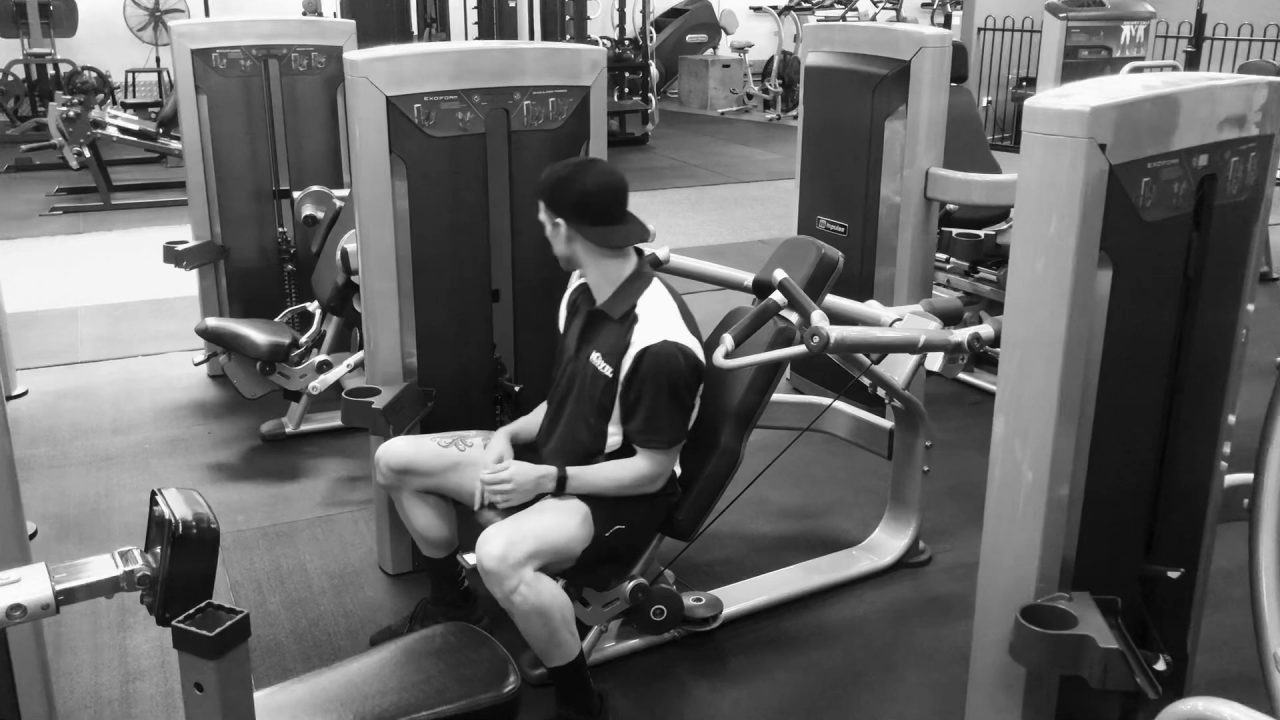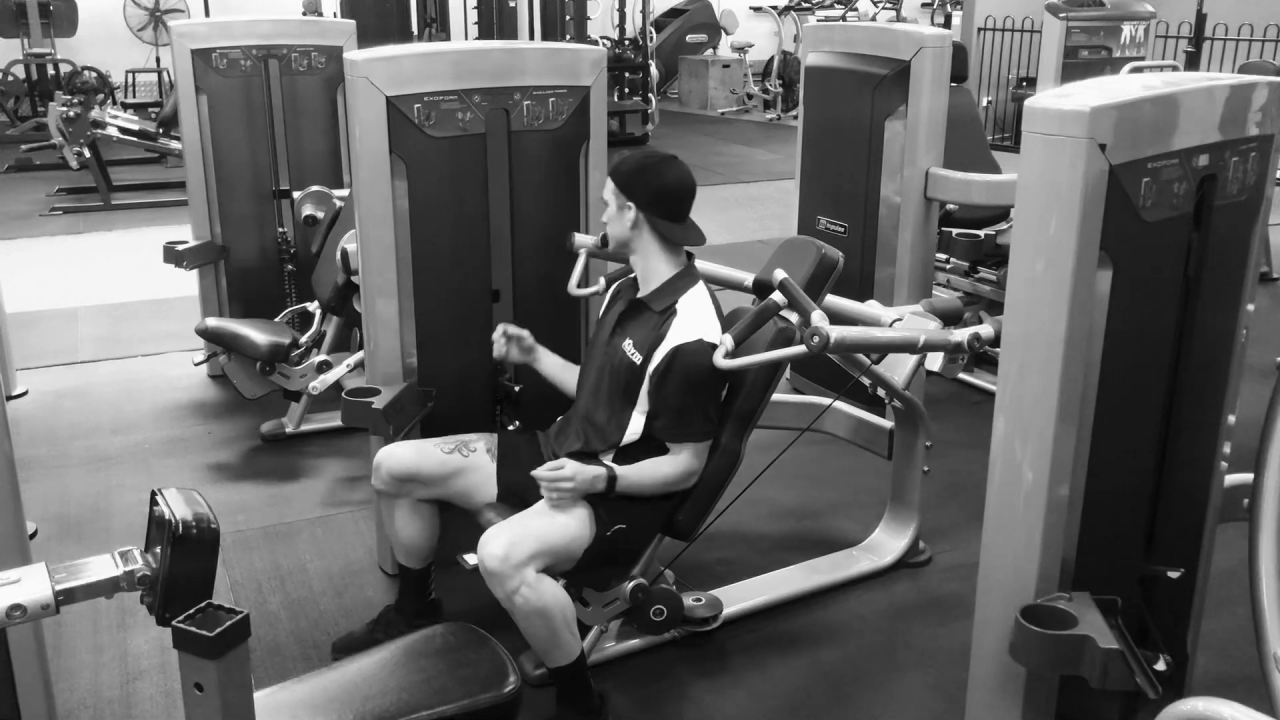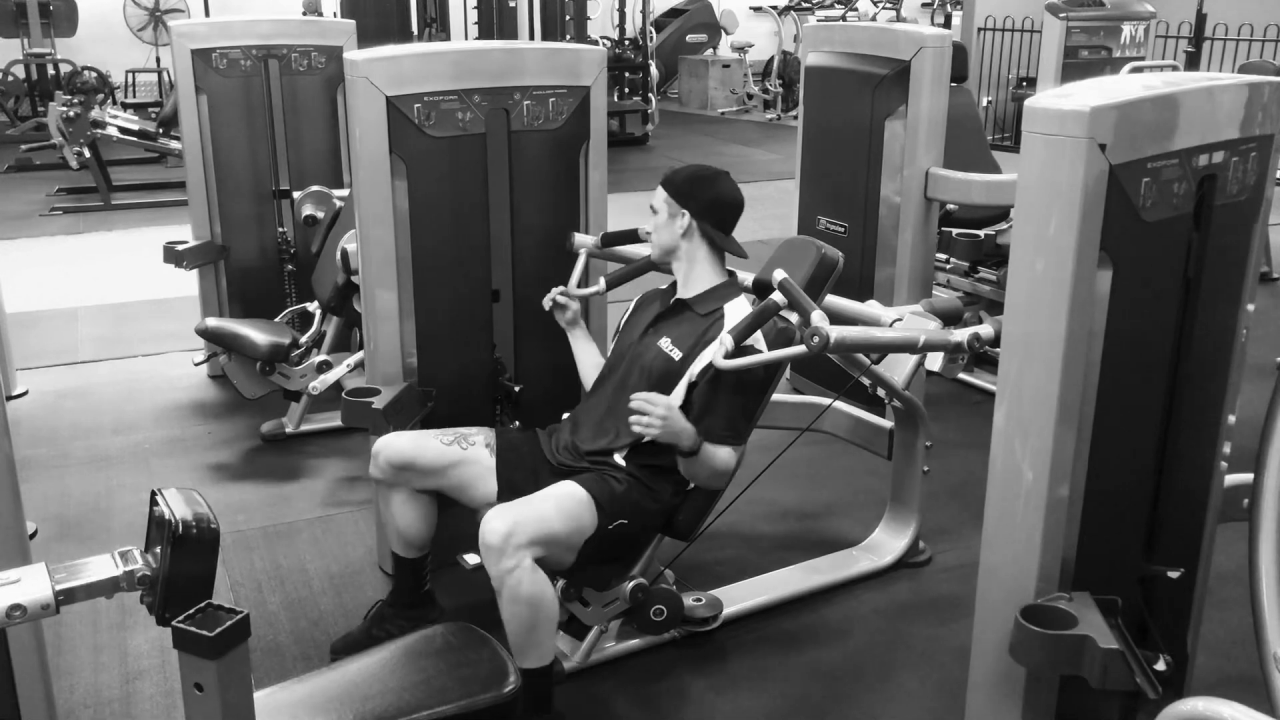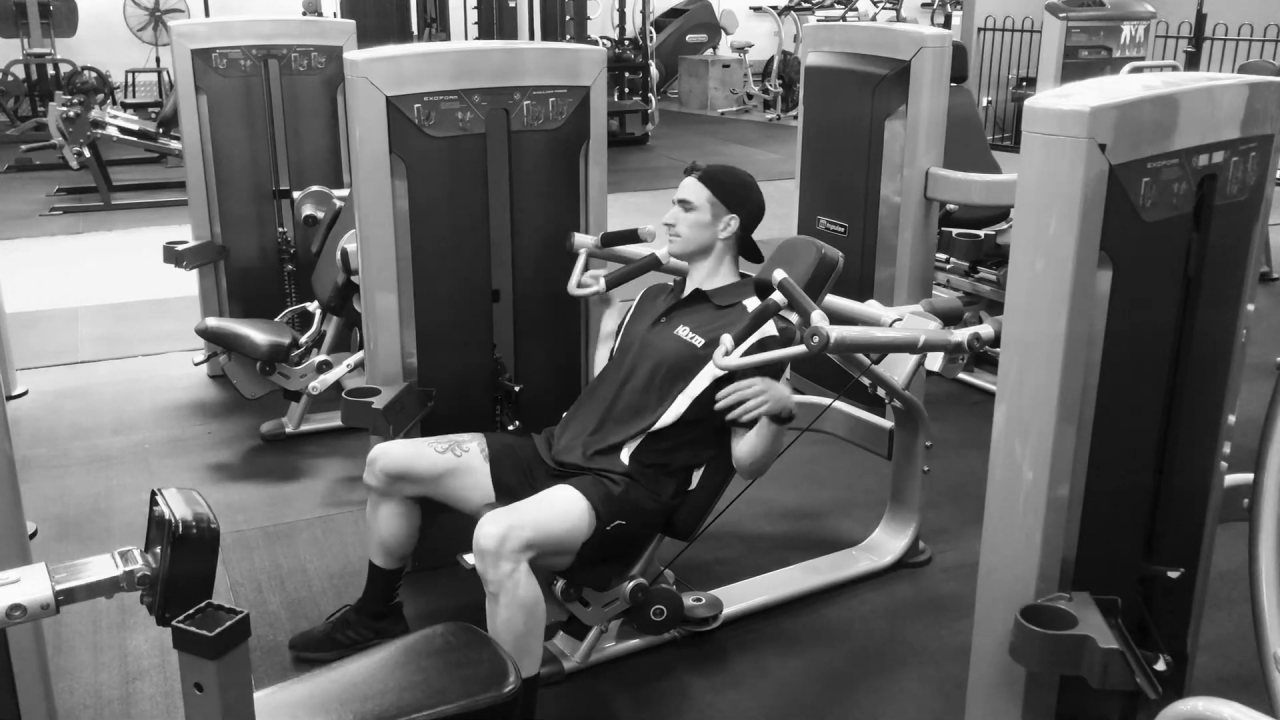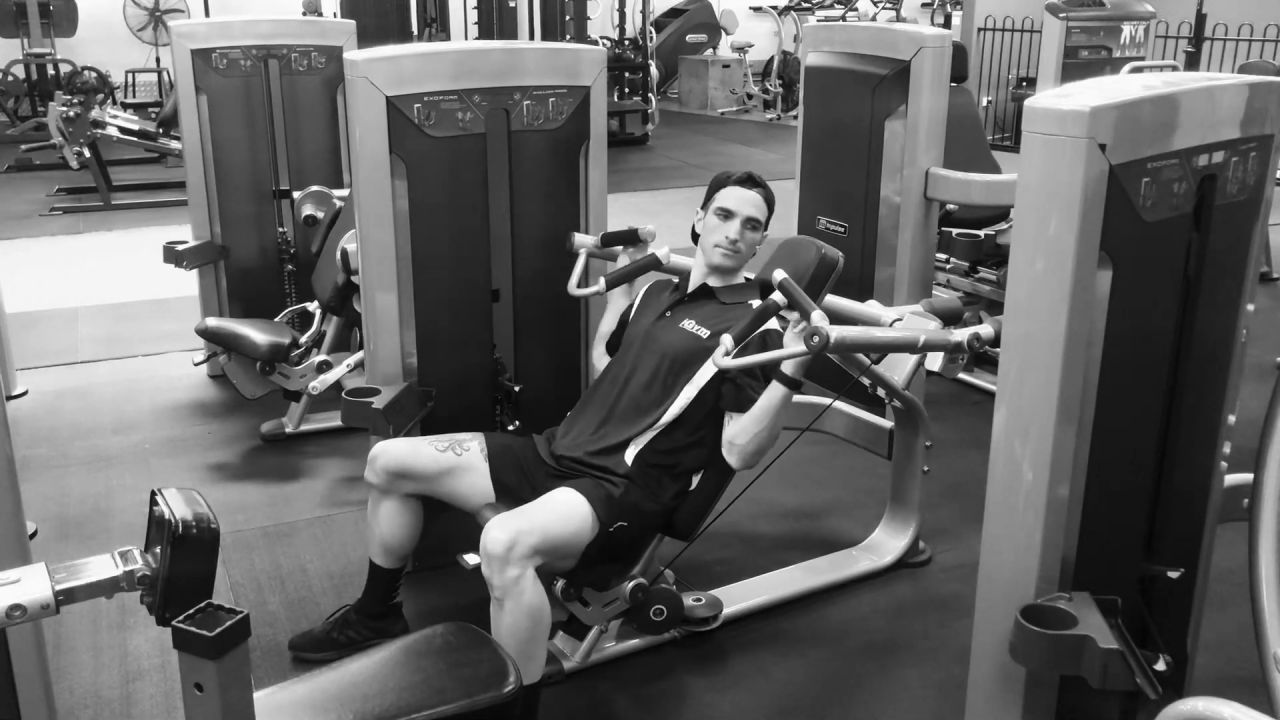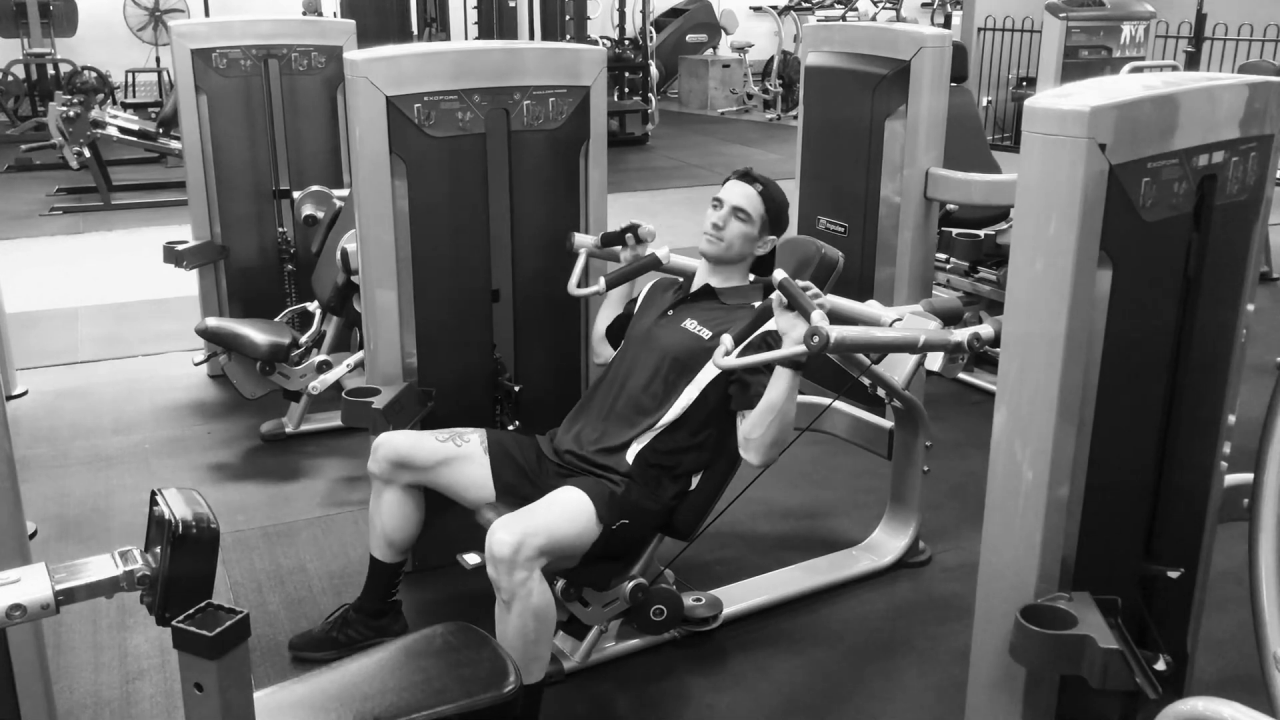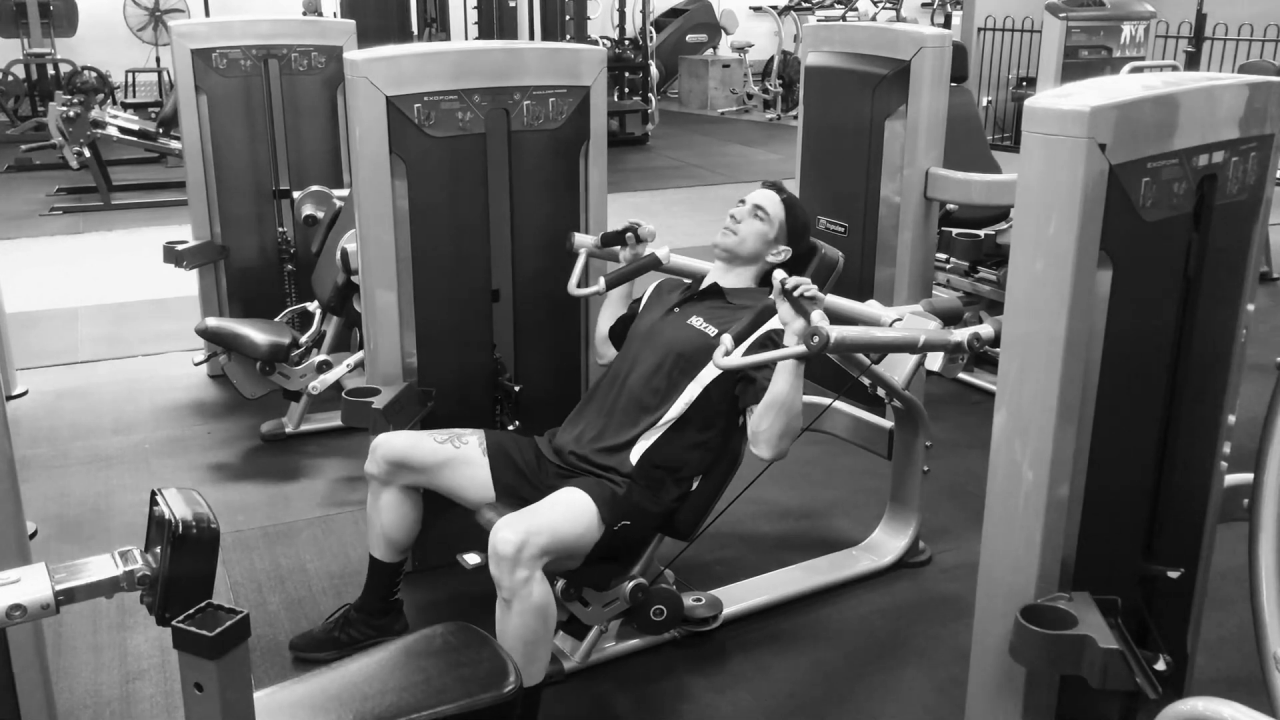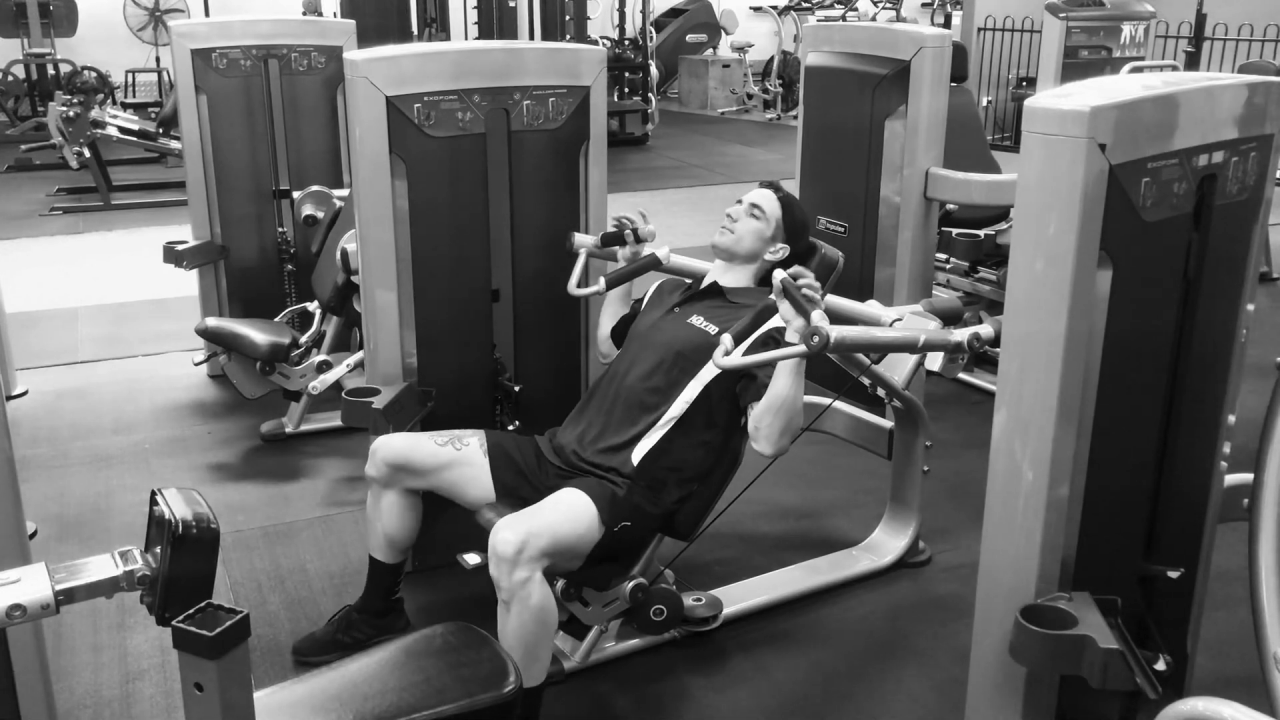
dt=0.4s
person 1, frame 1
left shoulder: (659, 343)
right shoulder: (582, 295)
left elbow: (651, 471)
left wrist: (547, 480)
right wrist: (509, 435)
left hip: (624, 493)
right hip: (556, 457)
left knee: (500, 553)
right knee: (395, 460)
right ankle: (452, 602)
person 1, frame 2
left shoulder: (690, 338)
right shoulder: (629, 290)
left elbow: (685, 467)
left wrist: (600, 479)
right wrist: (535, 355)
left hip: (624, 494)
right hip: (561, 452)
left knee: (501, 555)
right knee: (394, 468)
right ankle: (415, 610)
person 1, frame 3
left shoulder: (734, 337)
right shoulder: (657, 299)
left elbow: (719, 470)
left wrist: (682, 437)
right wrist: (574, 328)
left hip: (630, 485)
right hip: (564, 447)
left knee: (502, 533)
right knee: (392, 455)
right ankle: (411, 604)
person 1, frame 4
left shoulder: (750, 327)
right shoulder: (660, 295)
left elbow: (749, 463)
left wrist: (777, 412)
left hip: (627, 486)
right hip: (559, 450)
left knee: (498, 539)
right knee: (387, 464)
right ankle: (376, 615)
person 1, frame 5
left shoulder: (752, 325)
right shoulder: (661, 292)
left elbow: (739, 451)
left wrist: (789, 375)
right wrist: (624, 282)
left hip: (626, 487)
right hip: (558, 451)
left knee: (506, 543)
right knee: (388, 462)
right ankle: (376, 614)
person 1, frame 6
left shoulder: (754, 325)
right shoulder: (664, 290)
left elbow: (757, 448)
left wrist: (792, 355)
right wrist: (626, 270)
left hip: (627, 487)
right hip: (559, 453)
left knee: (511, 546)
right knee: (392, 453)
right ankle: (376, 613)
person 1, frame 7
left shoulder: (760, 325)
right shoulder: (670, 290)
left elbow: (768, 443)
left wrist: (795, 344)
right wrist: (626, 269)
left hip: (628, 488)
right hip: (560, 453)
left knee: (514, 544)
right knee: (390, 454)
right ankle: (377, 612)
person 1, frame 8
left shoulder: (759, 325)
right shoulder: (672, 290)
left elbow: (770, 440)
left wrist: (797, 338)
right wrist: (625, 265)
left hip: (627, 488)
right hip: (559, 453)
left knee: (514, 546)
right knee: (389, 456)
right ankle: (378, 613)
